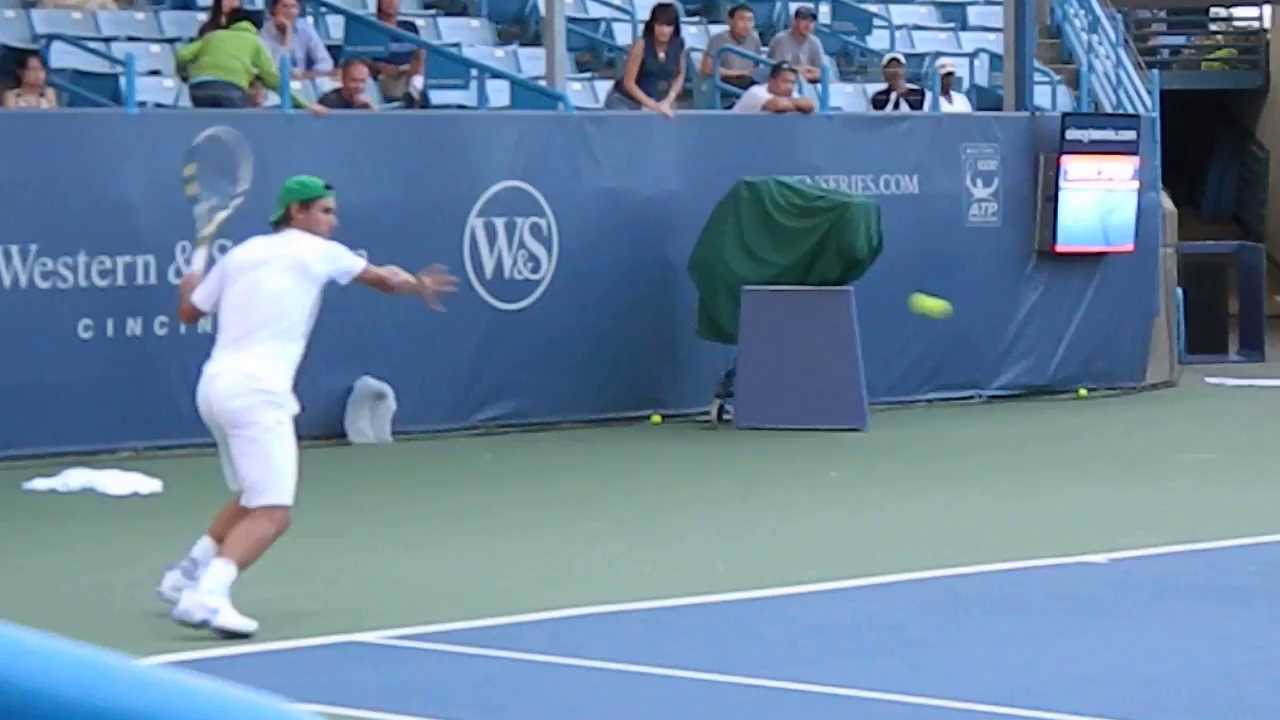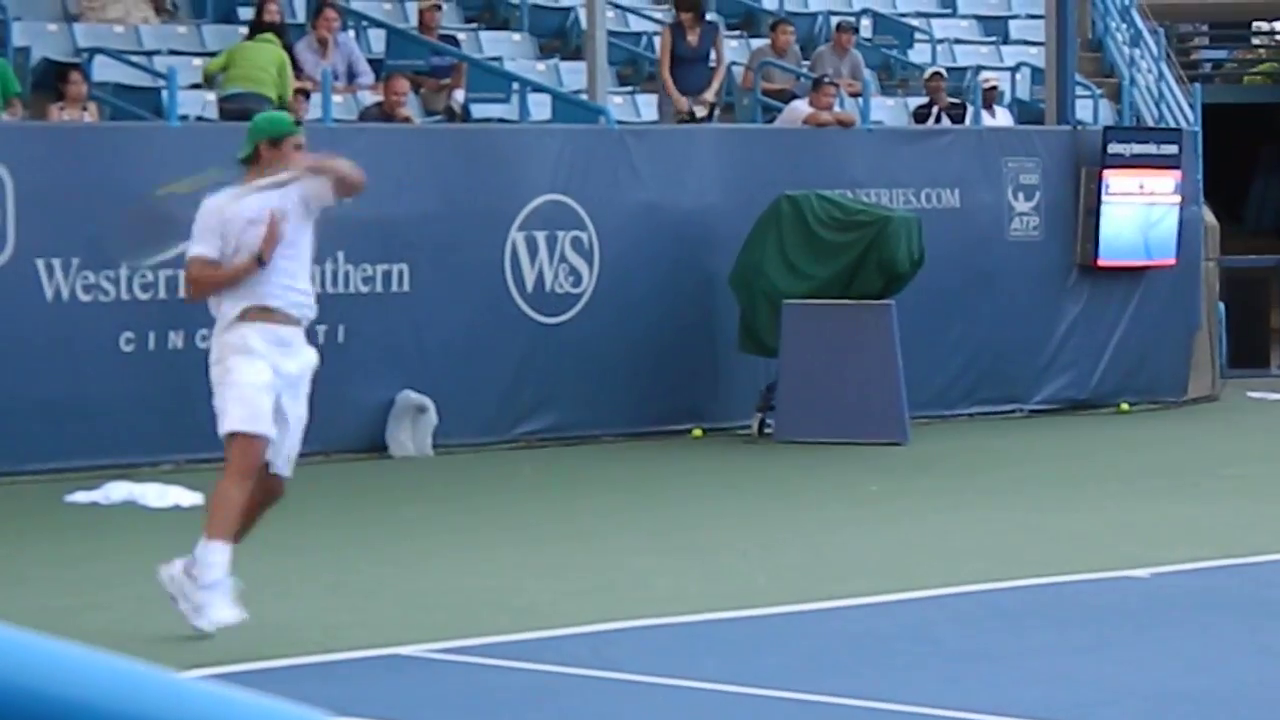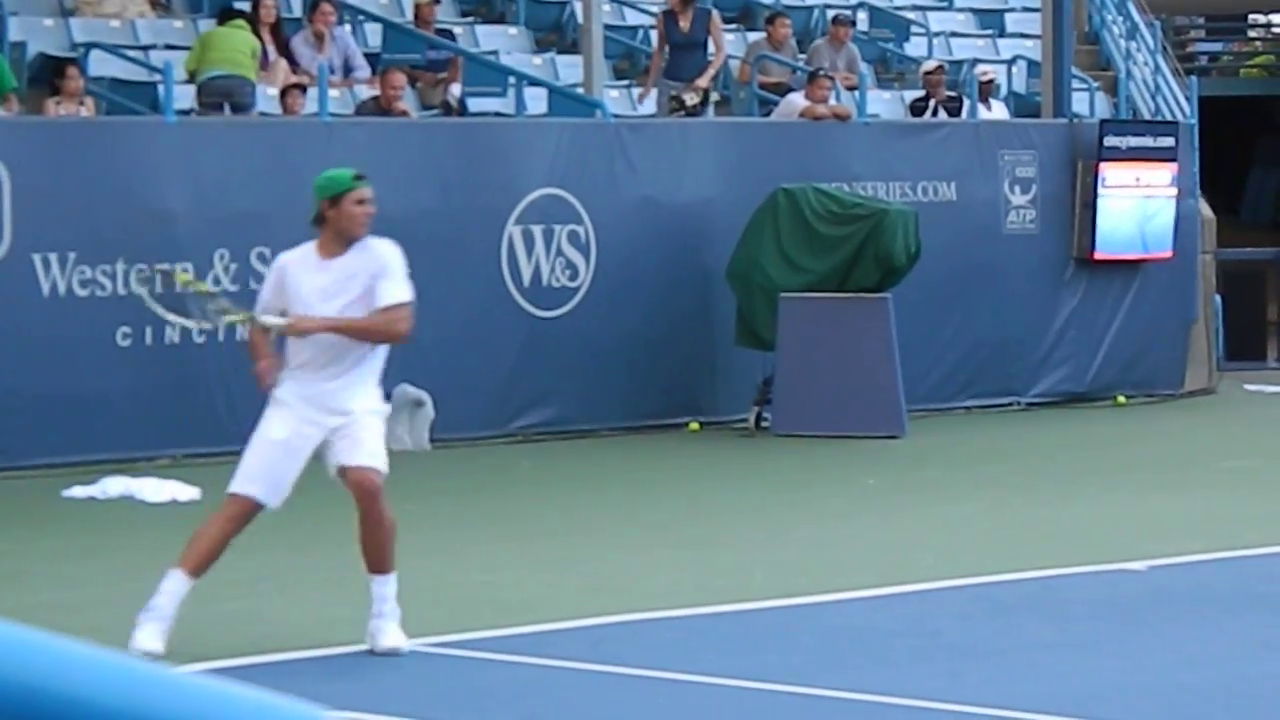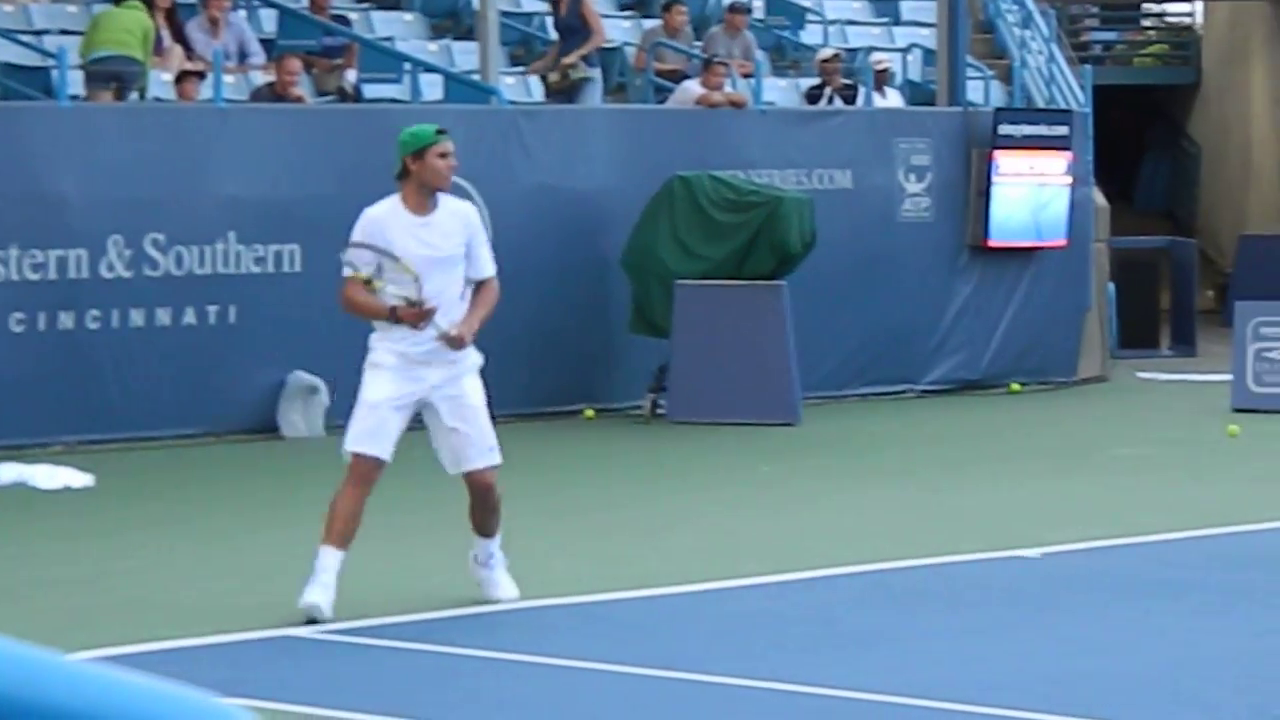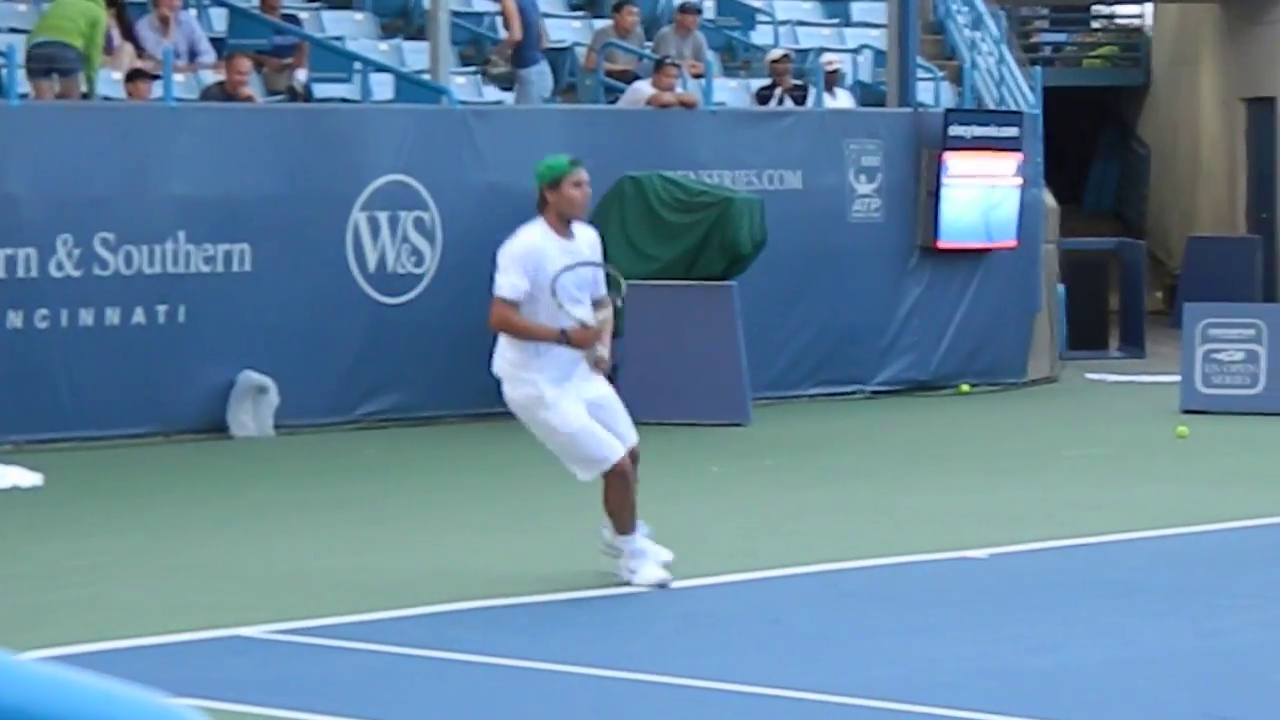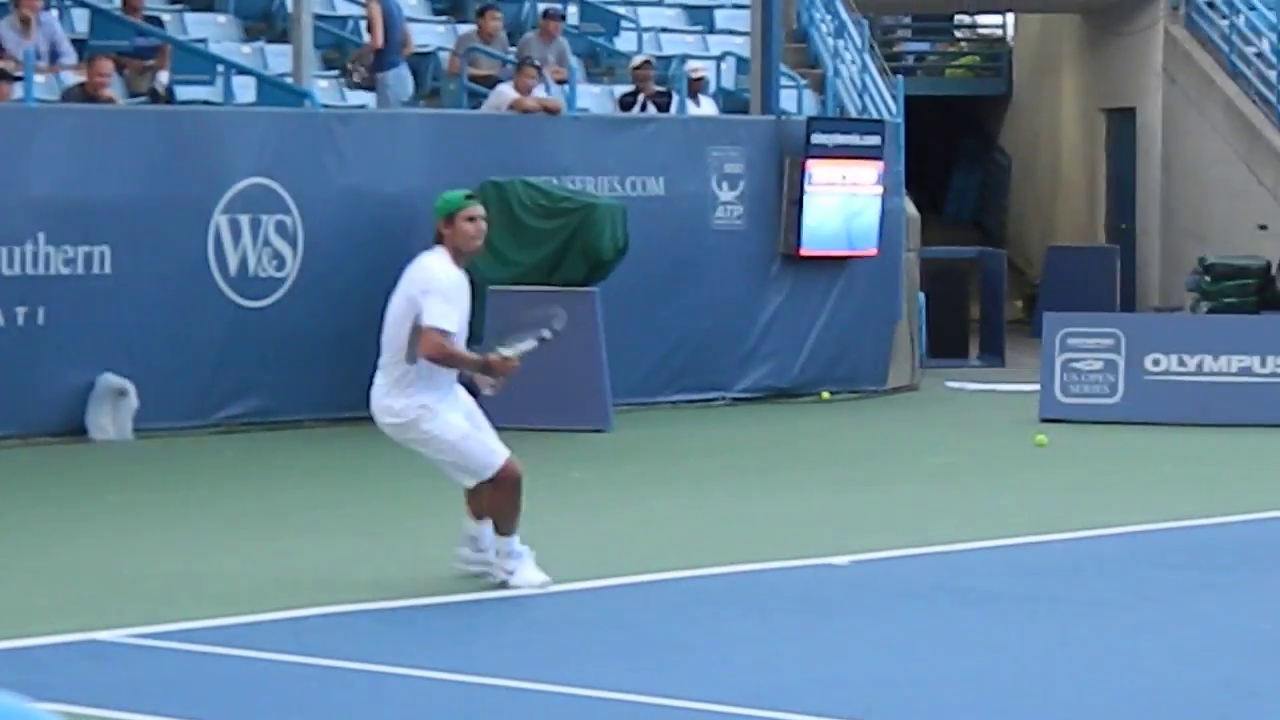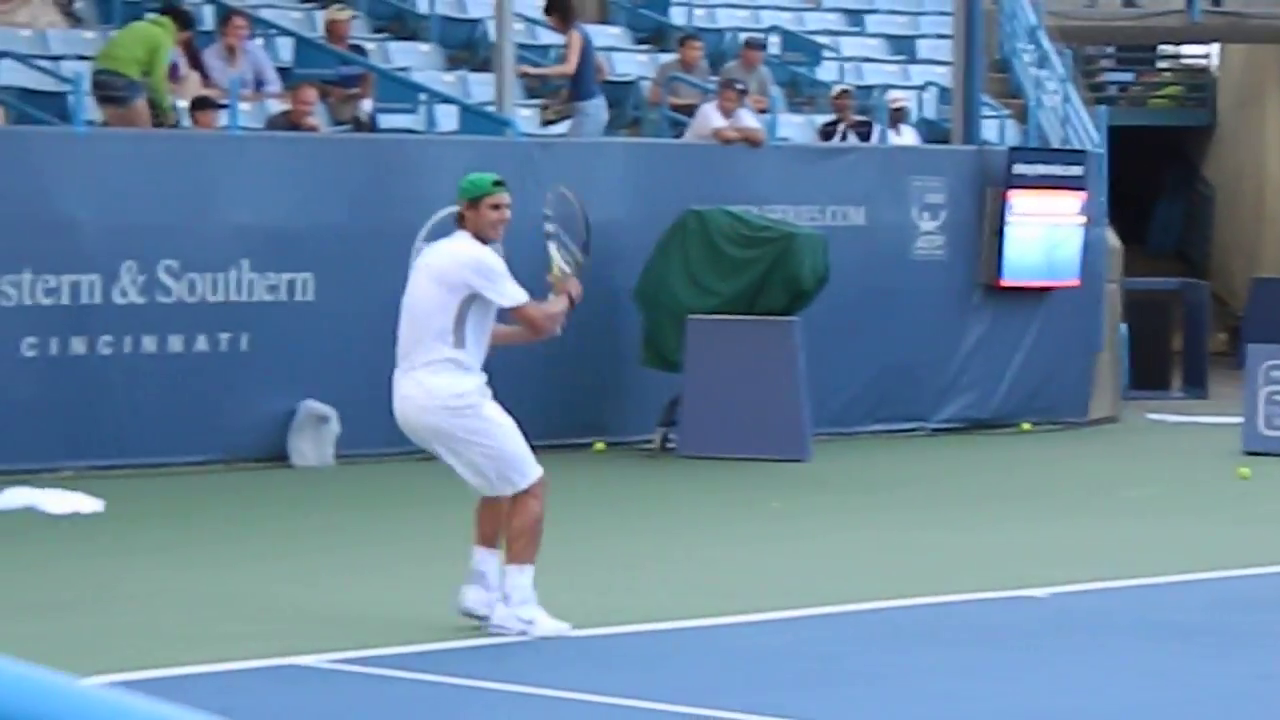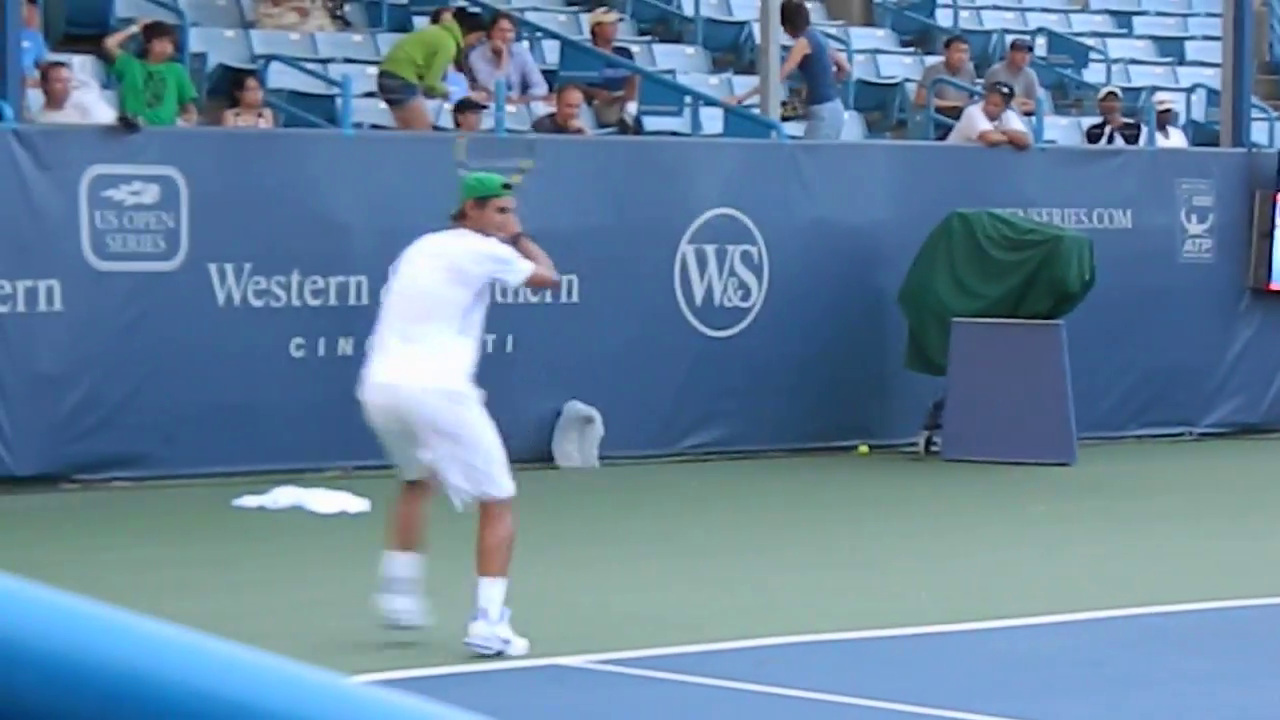
dt=0.4s
person 1, frame 1
left shoulder: (240, 254)
right shoulder: (314, 251)
left elbow: (187, 311)
right elbow: (383, 278)
left wrist: (193, 281)
right wrist: (423, 284)
left hip: (215, 385)
right hip: (256, 390)
left knee: (254, 500)
right knee: (272, 516)
left ankle: (186, 577)
right ankle: (208, 598)
person 1, frame 2
left shoulder: (309, 189)
right shoulder: (218, 207)
left elbow: (353, 181)
right elbow: (197, 286)
left wrist: (313, 164)
right wrist: (251, 261)
left hip: (295, 353)
right hip: (246, 345)
left knee: (269, 484)
right knee: (247, 454)
left ankle: (189, 570)
right ankle: (209, 581)
person 1, frame 3
left shoulder: (383, 255)
right shoulder: (287, 266)
left elbow: (398, 326)
right elbow: (258, 328)
left wrist: (330, 323)
right wrist: (265, 363)
left hip: (354, 402)
right hip: (293, 402)
left knee: (369, 487)
right knee: (239, 506)
left ankle: (384, 614)
right ankle: (160, 610)
person 1, frame 4
left shoulder: (465, 214)
right shoulder: (376, 220)
left elbow: (487, 286)
right elbow: (350, 295)
left wrist: (469, 325)
right wrist: (395, 314)
left hip: (455, 366)
right hip: (392, 364)
left knee: (483, 480)
right knee: (364, 466)
left ankle: (488, 560)
right ankle: (324, 579)
person 1, frame 5
left shoulder: (588, 237)
right shoulder: (524, 247)
right elbow: (500, 318)
left wrist: (600, 343)
right wrist: (566, 336)
left hip: (575, 376)
right hip: (535, 384)
left knee: (629, 456)
right knee: (618, 466)
left ankle: (632, 538)
right ankle: (631, 552)
person 1, frame 6
left shoulder: (453, 270)
right shoulder: (440, 274)
right elbow: (438, 348)
left wrist: (475, 367)
right wrist: (485, 365)
left hip: (440, 393)
right hip: (411, 406)
left knee: (493, 468)
right knee: (505, 474)
left ankle: (479, 545)
right ankle: (510, 558)
person 1, frame 7
left shoulder: (437, 256)
right shoulder: (475, 259)
right elbow: (539, 322)
left wrist: (520, 334)
right wrist: (566, 296)
left hip: (412, 399)
right hip: (452, 398)
left knee: (498, 487)
right knee: (529, 491)
left ankle: (485, 588)
right ankle: (519, 607)
person 1, frame 8
left shoulder: (419, 249)
right shoulder: (484, 251)
right elbow: (546, 277)
right wrist: (516, 238)
left hip: (380, 385)
right hip: (436, 389)
left knee: (420, 482)
right knee: (496, 508)
left ankle: (400, 591)
right ankle: (489, 622)
